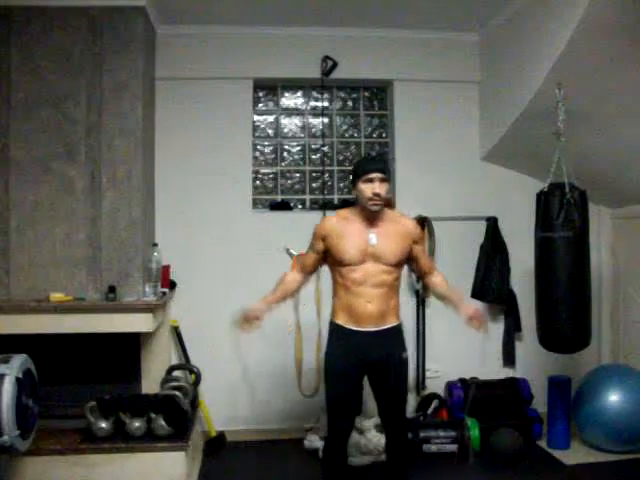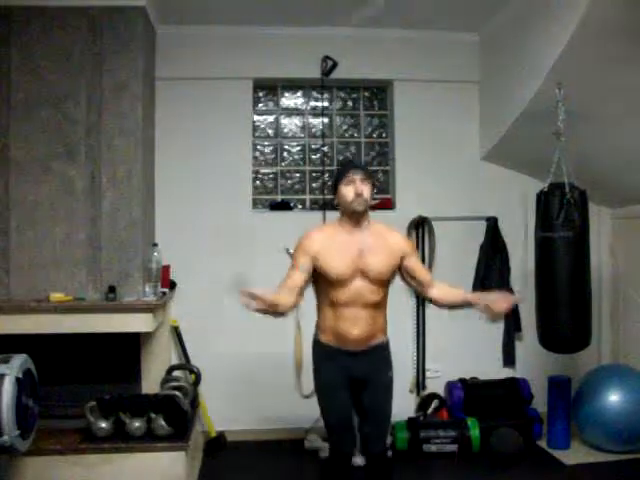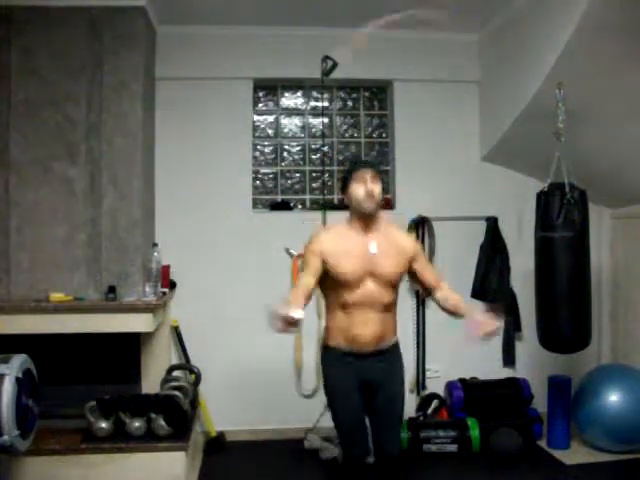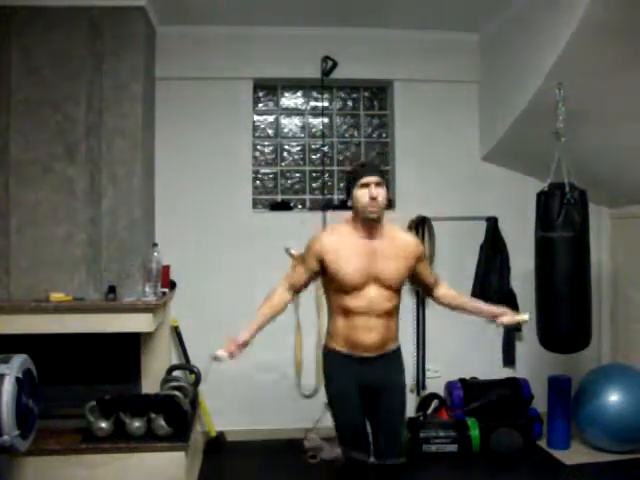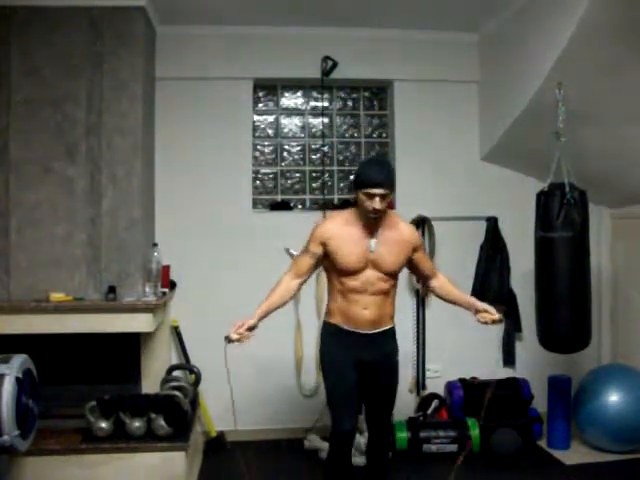
dt=1s
person 1, frame 1
left shoulder: (408, 228)
right shoulder: (331, 227)
left elbow: (429, 274)
right elbow: (300, 271)
left wrist: (461, 304)
right wrist: (265, 305)
left hip: (390, 339)
right hip: (344, 339)
left knee: (396, 426)
right knee: (339, 429)
person 1, frame 2
left shoulder: (395, 241)
right shoulder: (314, 241)
left elbow: (431, 288)
right elbow: (288, 297)
left wrist: (479, 299)
right wrist: (268, 303)
left hip: (376, 355)
right hip: (331, 357)
left knee: (375, 447)
right knee: (341, 447)
person 1, frame 3
left shoulder: (404, 243)
right shoulder: (324, 242)
left elbow: (438, 288)
right elbow: (299, 296)
left wrist: (472, 314)
right wrist: (290, 312)
left hip: (387, 358)
right hip: (341, 360)
left knee: (392, 449)
right knee: (356, 452)
person 1, frame 4
left shoulder: (409, 244)
right shoulder: (326, 243)
left elbow: (435, 287)
right elbow: (288, 288)
left wrist: (483, 310)
right wrist: (251, 331)
left hip: (388, 362)
right hip: (342, 363)
left knee: (391, 453)
right knee: (356, 453)
person 1, frame 5
left shoulder: (407, 234)
right shoulder: (329, 229)
left elbow: (433, 279)
right elbow: (294, 277)
left wrist: (474, 305)
right wrist: (257, 316)
left hip: (383, 342)
right hip: (339, 340)
left knee: (380, 426)
right knee: (344, 428)
